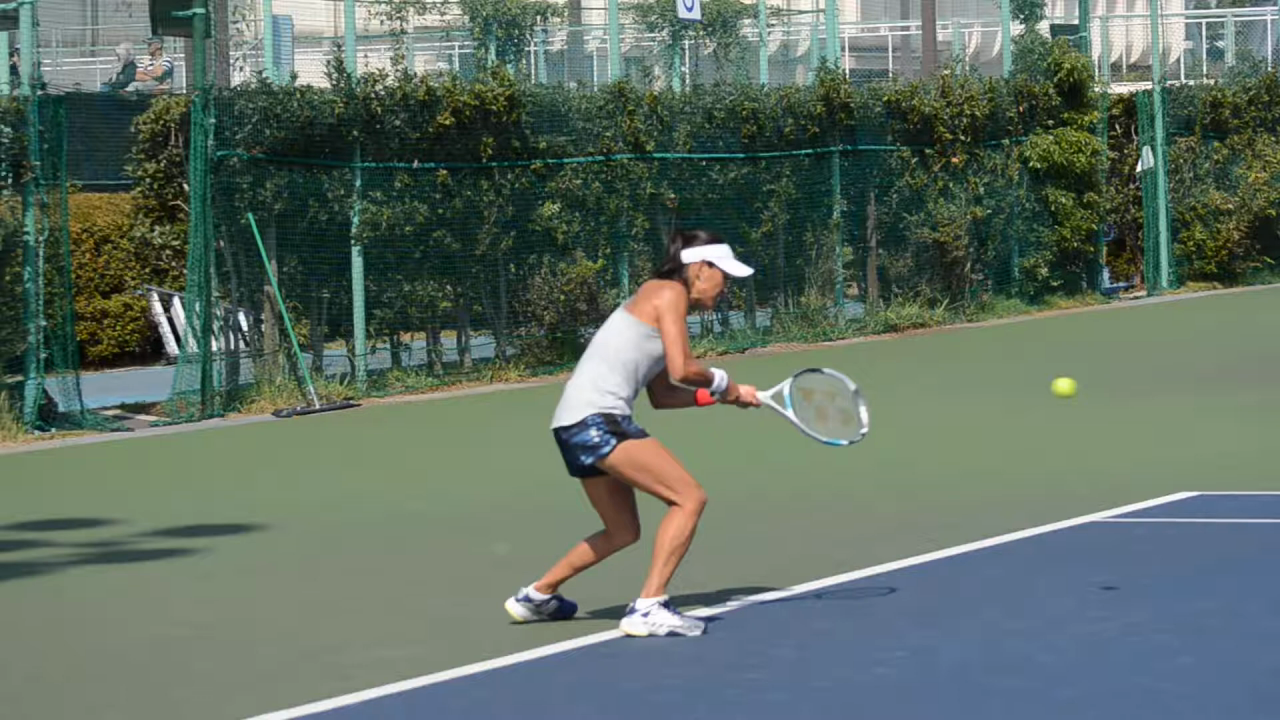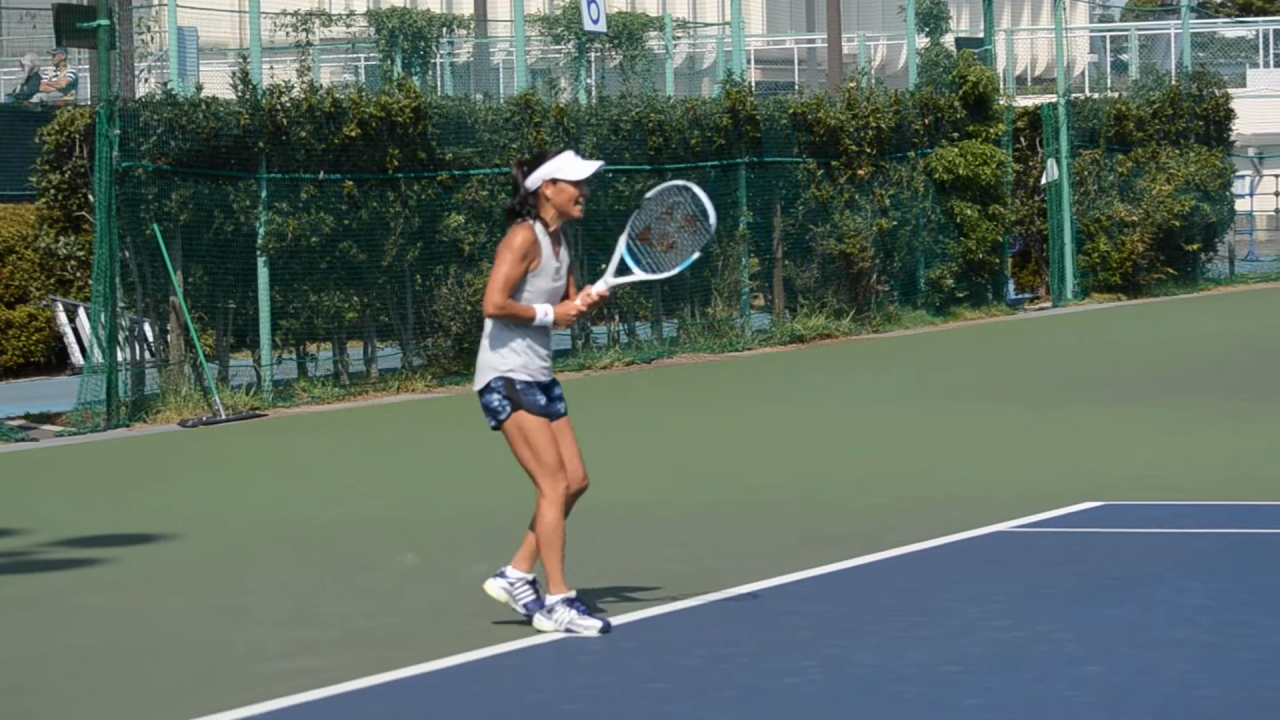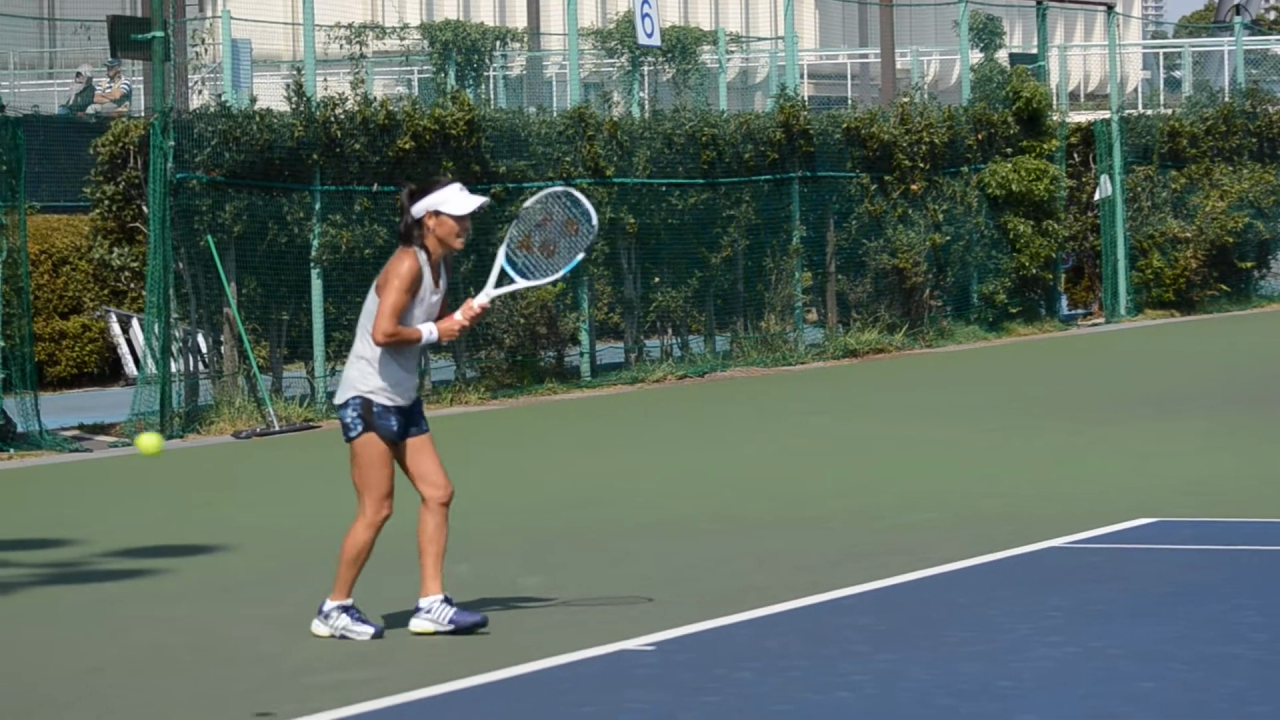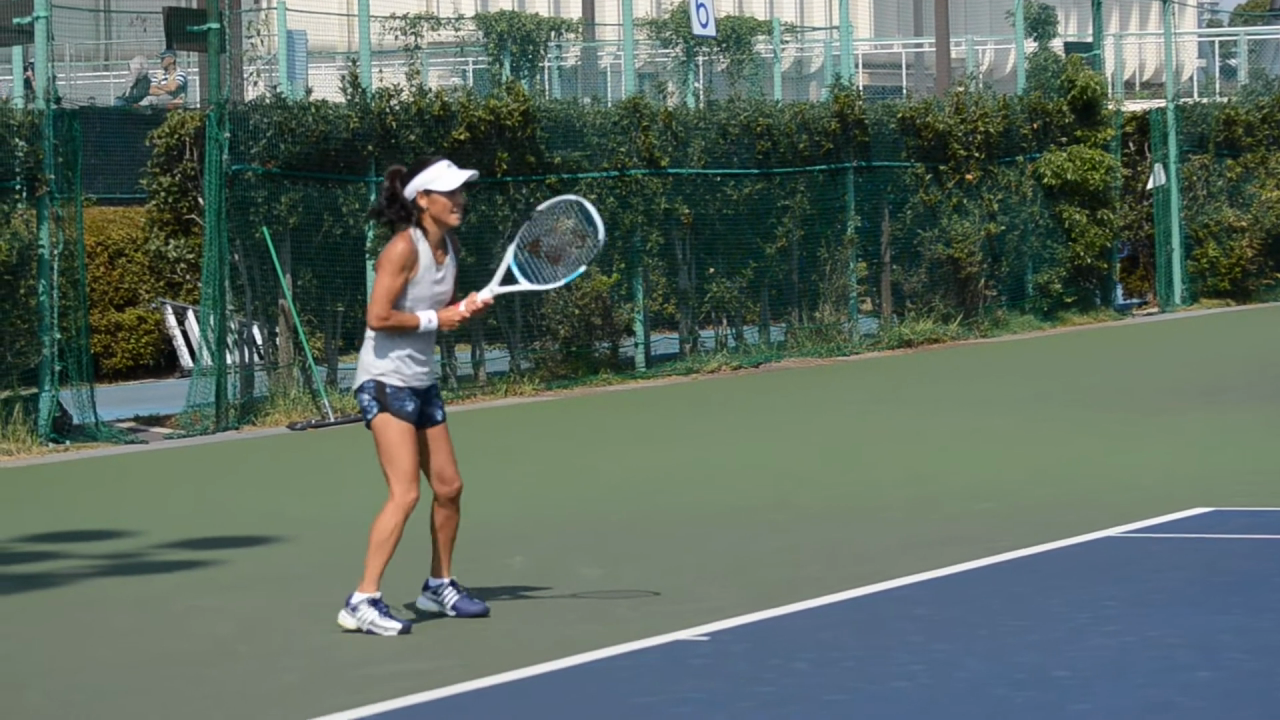
dt=1s
person 1, frame 1
left shoulder: (665, 310)
right shoulder: (666, 294)
left elbow: (661, 397)
right elbow: (680, 371)
left wrist: (720, 396)
right wrist: (723, 384)
left hip: (583, 424)
right hip: (596, 419)
left knee: (623, 531)
right knee: (690, 498)
left ankle: (536, 595)
right ankle: (647, 608)
person 1, frame 2
left shoulder: (559, 238)
right shoulder: (523, 235)
left elbow: (563, 309)
right elbow: (493, 304)
left wrist: (583, 302)
right wrist: (549, 314)
left hip: (539, 377)
right hip: (507, 377)
left knee: (575, 481)
right knee: (555, 485)
left ankle: (515, 576)
right ankle: (557, 601)
person 1, frame 3
left shoulder: (440, 264)
right shoulder: (406, 263)
right elbow: (383, 333)
left wrist: (460, 318)
right wrist: (433, 333)
left hip: (402, 398)
right hip: (368, 397)
left knee: (439, 494)
right knee: (377, 510)
left ankle: (432, 603)
right ankle: (335, 608)
person 1, frame 4
left shoulder: (451, 245)
right shoulder: (402, 248)
right elbow: (378, 318)
left wrist: (466, 307)
right wrist: (437, 319)
left hip: (422, 382)
right hip: (384, 381)
left knee: (448, 490)
right knee: (405, 495)
left ankle: (439, 584)
right ankle: (362, 602)
